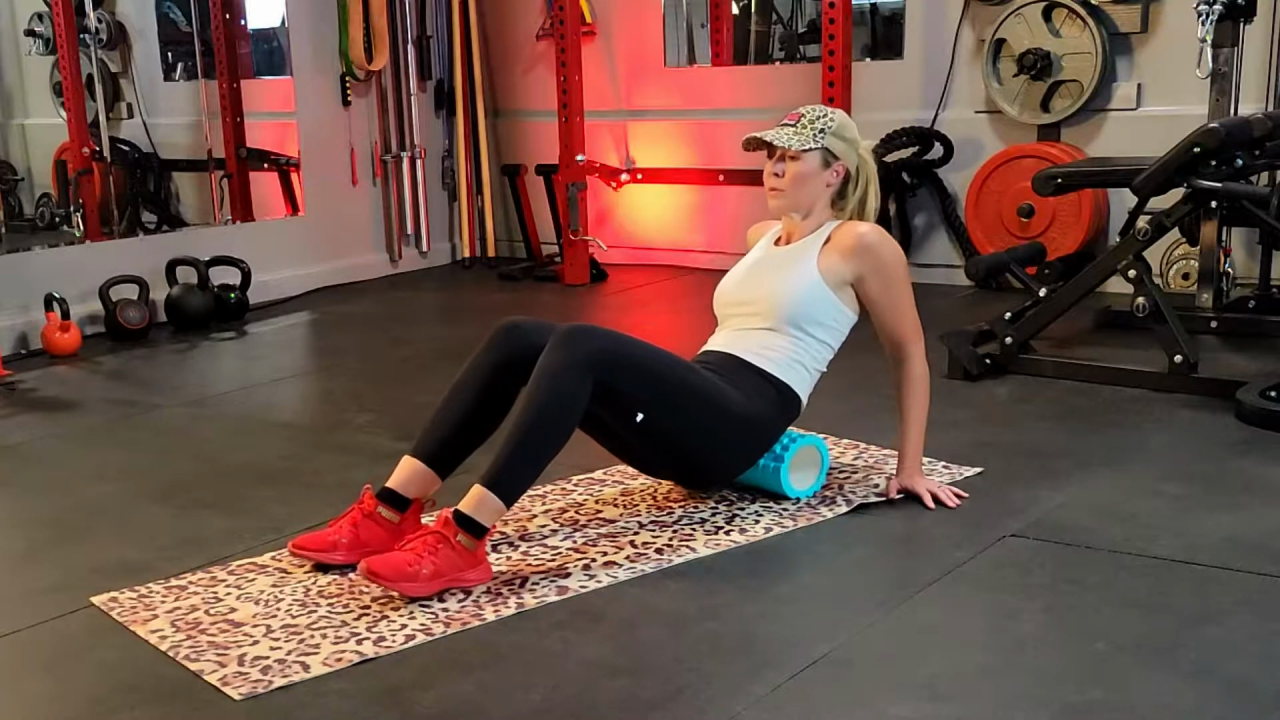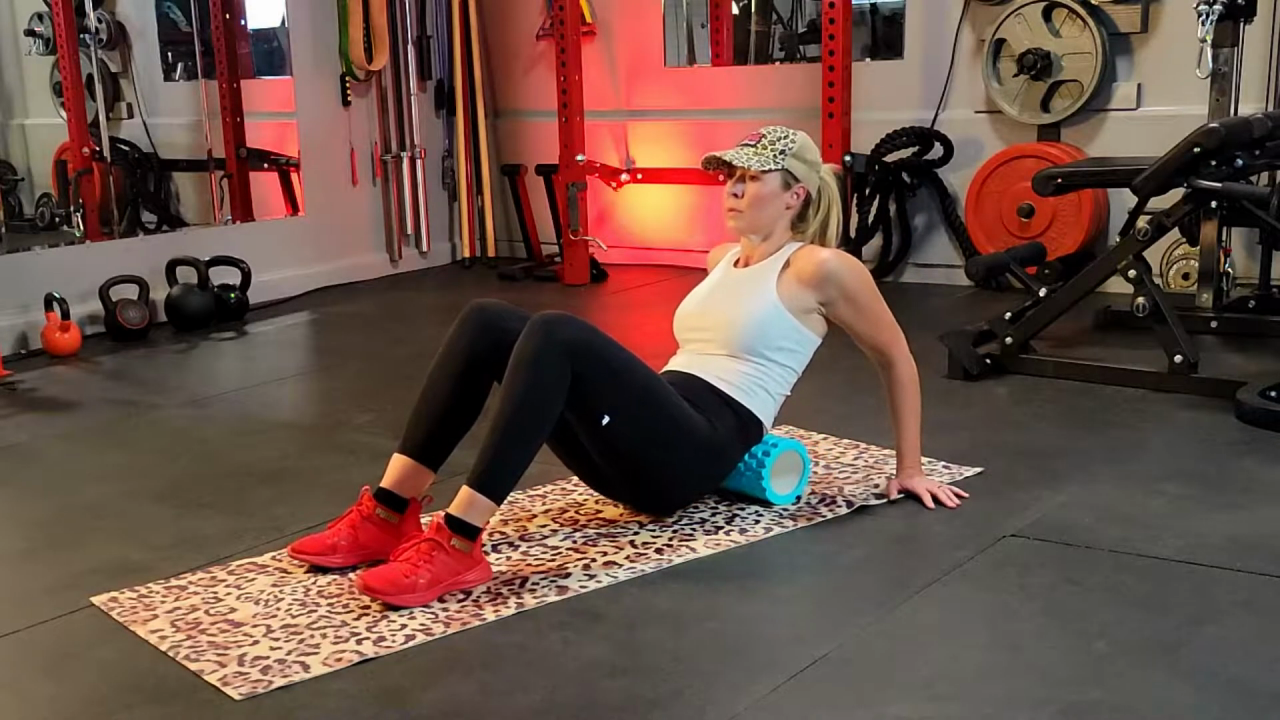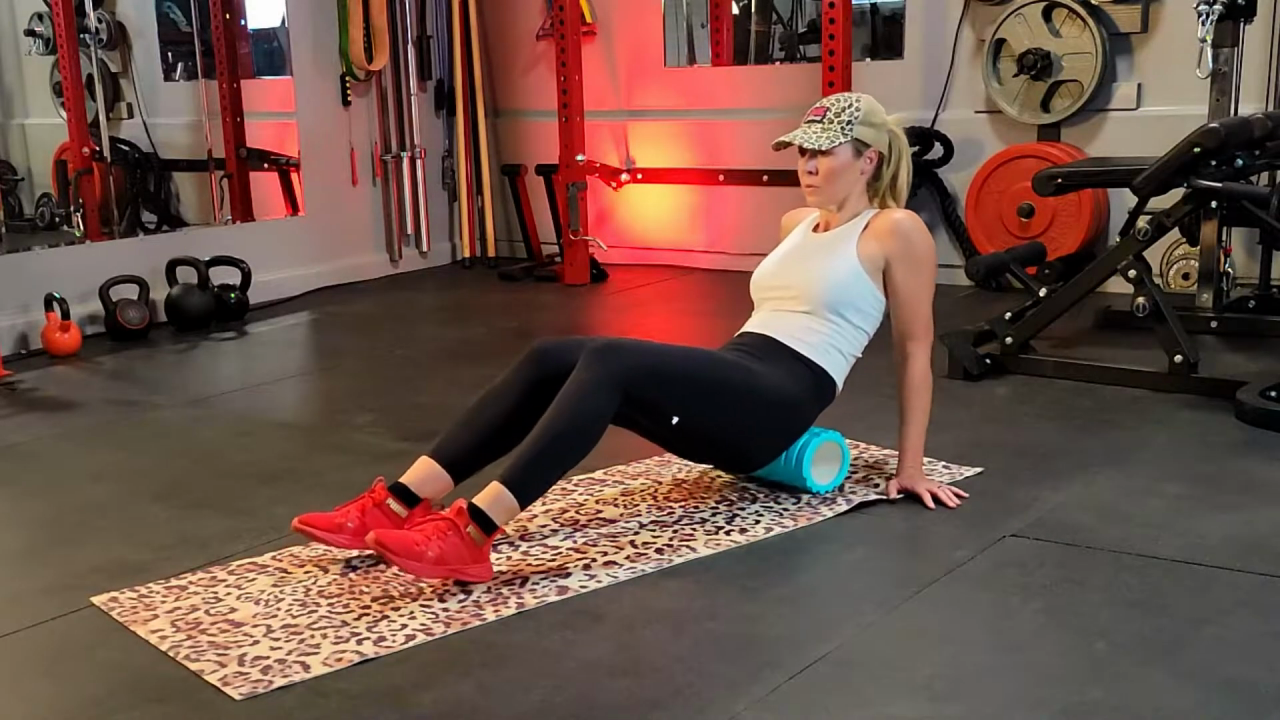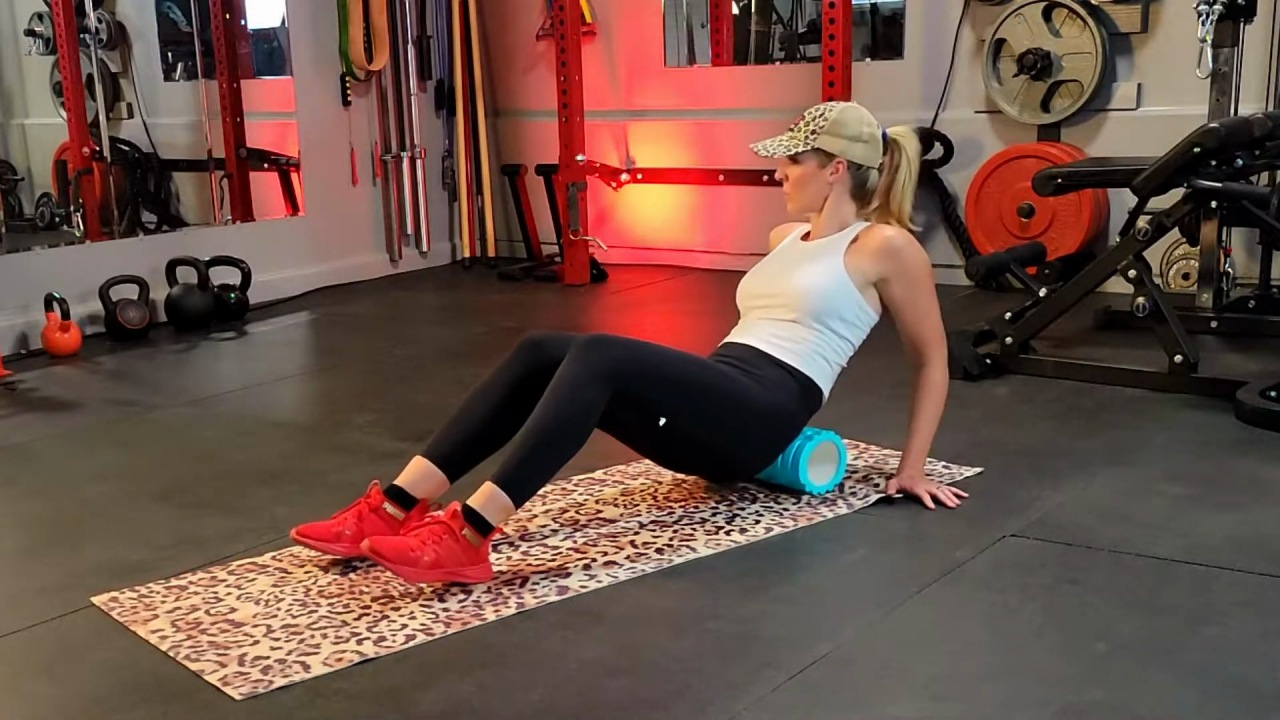
dt=1s
person 1, frame 1
left shoulder: (861, 244)
right shoulder: (761, 237)
left elbow: (910, 355)
left wrist: (910, 467)
left hip: (740, 423)
right hip: (690, 405)
left knee: (579, 345)
right knee: (515, 339)
left ankle: (462, 541)
right ankle: (390, 512)
person 1, frame 2
left shoulder: (821, 268)
right shoulder: (723, 260)
left elbow: (897, 359)
left wrist: (910, 468)
left hip: (698, 450)
right hip: (640, 438)
left knee: (555, 333)
right knee: (486, 322)
left ankle: (457, 544)
right ankle: (388, 514)
person 1, frame 3
left shoulder: (896, 231)
right shoulder: (796, 224)
left elbow: (915, 352)
left wrist: (911, 467)
left hip: (776, 404)
right hip: (727, 381)
left knee: (608, 363)
right knee: (549, 359)
left ankle: (470, 533)
right ankle: (398, 505)
person 1, frame 4
left shoulder: (886, 247)
right shoulder: (786, 238)
left elbow: (932, 359)
left wrist: (913, 467)
left hip: (760, 416)
right hip: (713, 399)
left knee: (599, 355)
right knee: (539, 352)
left ankle: (466, 535)
right ankle: (395, 507)
